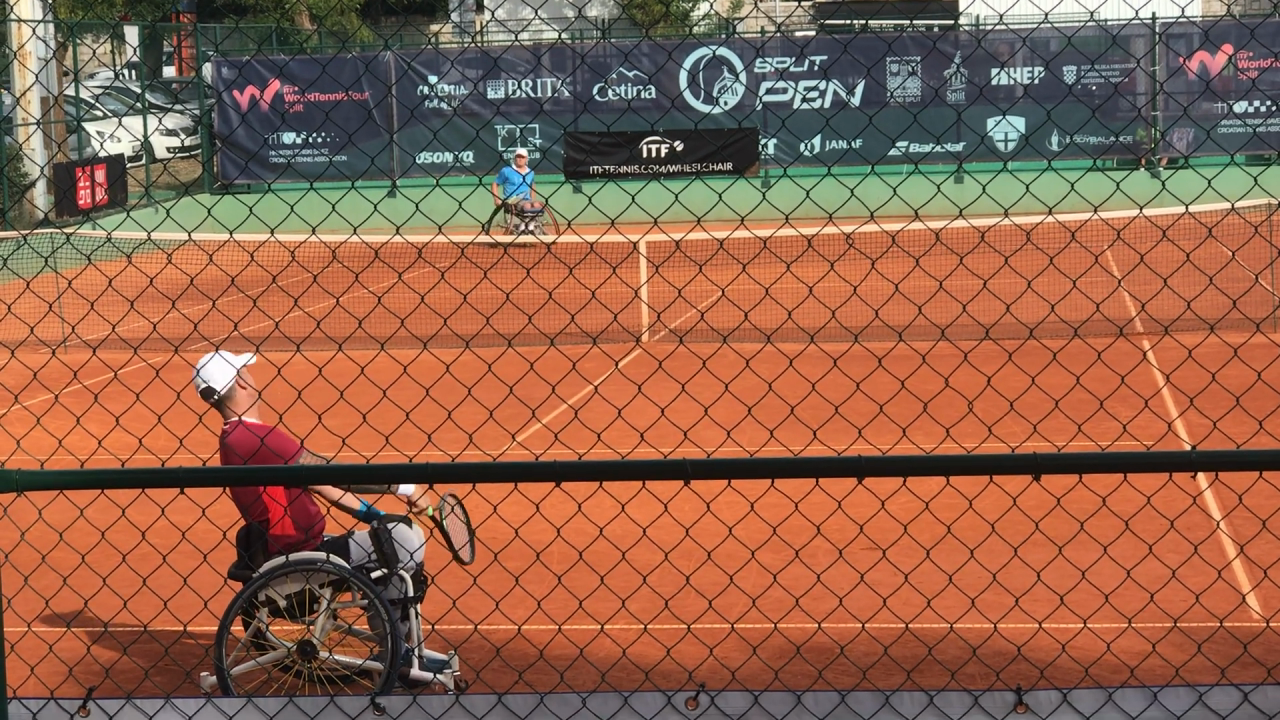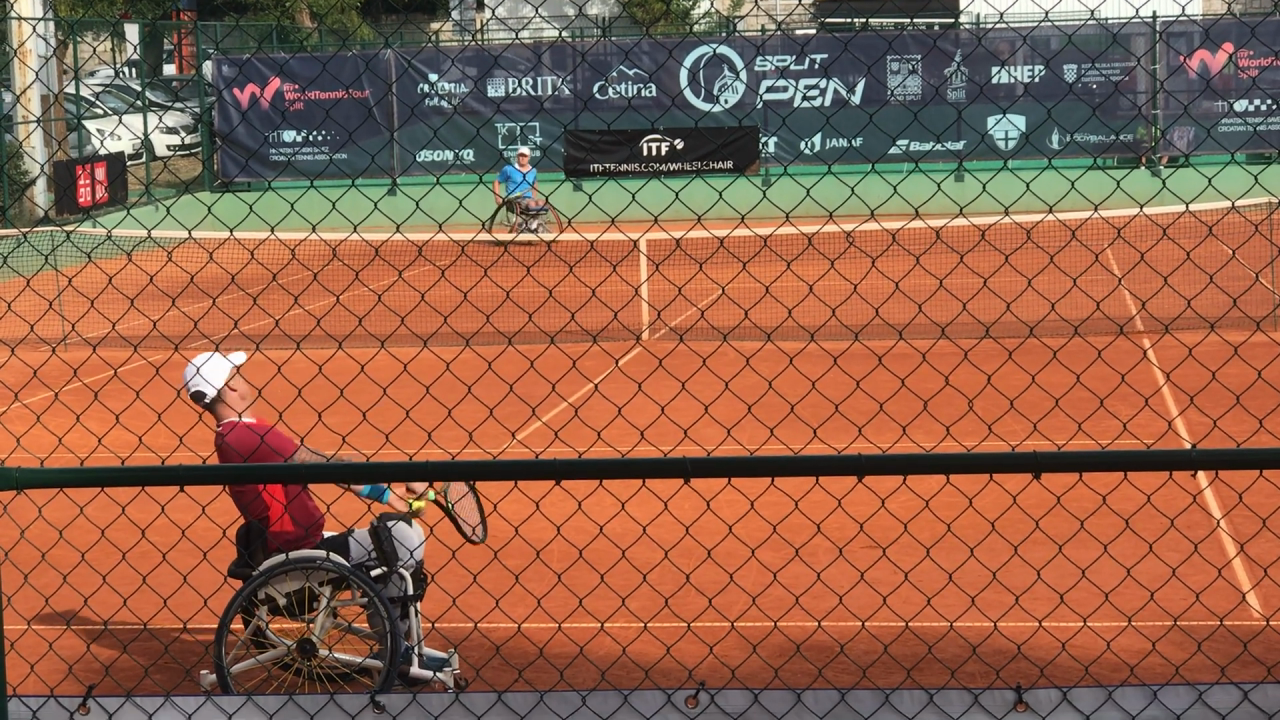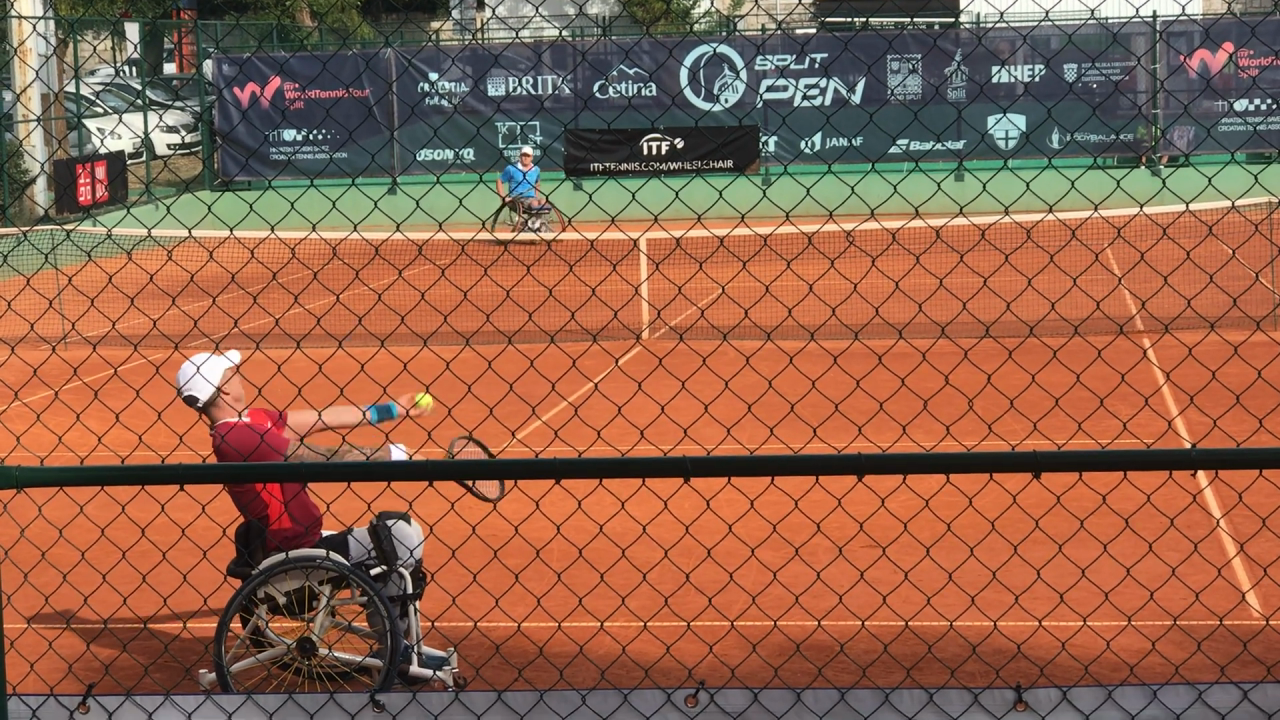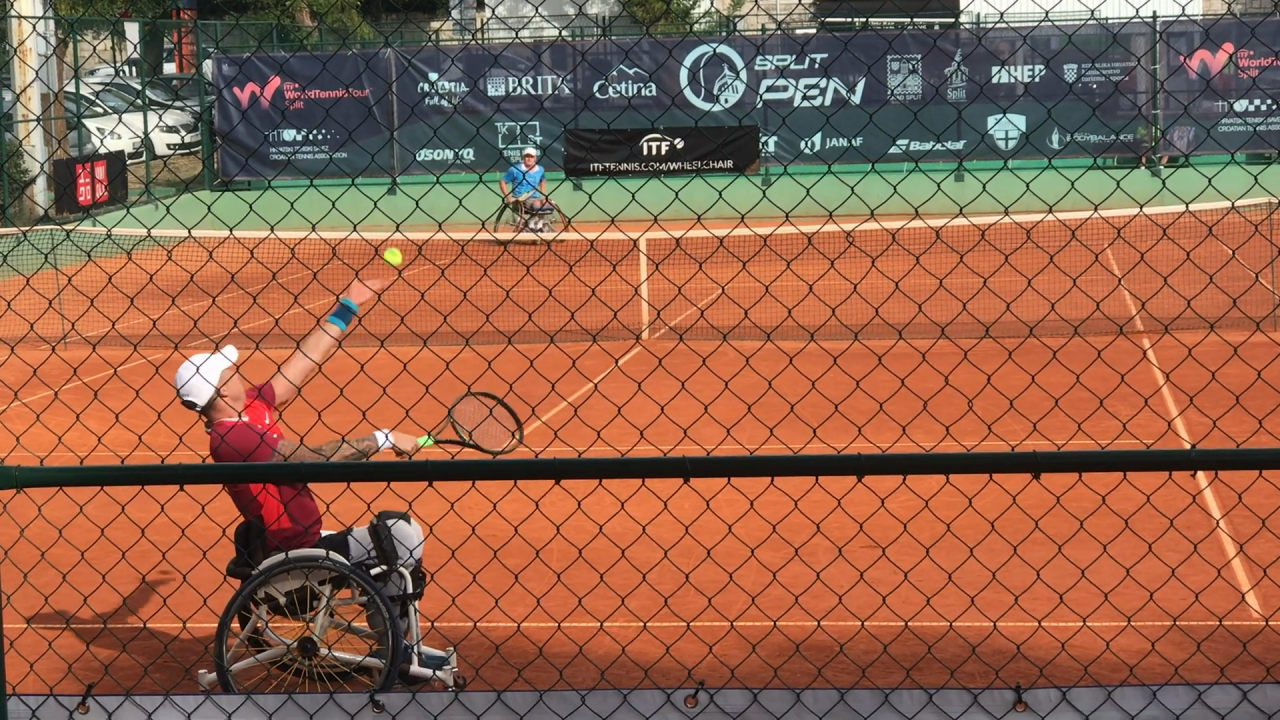
dt=0.1s
person 1, frame 1
left shoulder: (245, 434)
right shoulder: (249, 437)
left elbow: (320, 480)
left wrist: (373, 513)
right wrist: (404, 486)
left hip: (304, 548)
left knee: (399, 533)
right knee: (406, 537)
left ankle: (399, 648)
person 1, frame 2
left shoulder: (242, 432)
right shoulder: (248, 436)
left wrist: (382, 493)
left hip: (302, 546)
left knee: (399, 530)
right knee: (406, 535)
person 1, frame 3
left shoulder: (248, 421)
right shoulder: (241, 436)
left elbow: (322, 418)
right elbow: (323, 461)
left wrist: (387, 410)
right wrist: (394, 453)
left hip: (302, 544)
right hip: (297, 553)
left knee: (395, 534)
right knee: (404, 532)
person 1, frame 4
left shoulder: (249, 408)
right shoulder: (237, 439)
left elbow: (303, 362)
right elbow: (316, 462)
left wrist: (348, 306)
right wrist: (385, 439)
left hip: (300, 543)
right hip: (299, 555)
left knee: (393, 526)
right knee: (404, 534)
